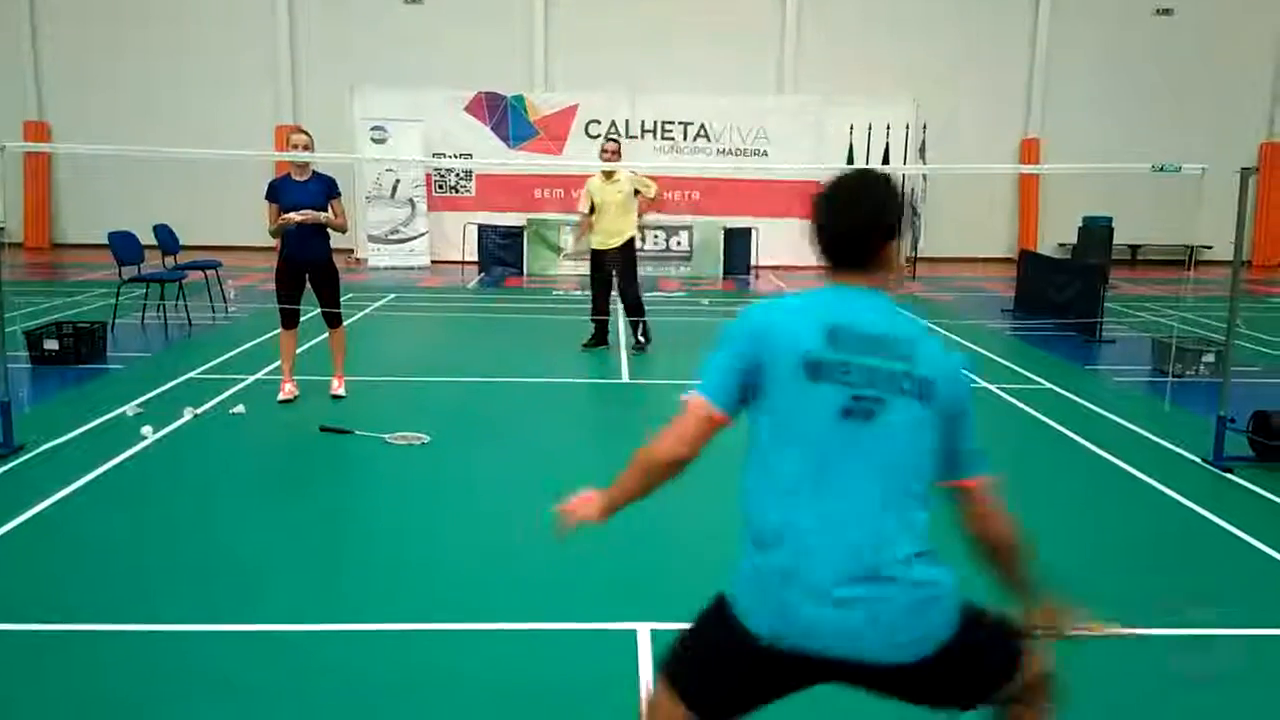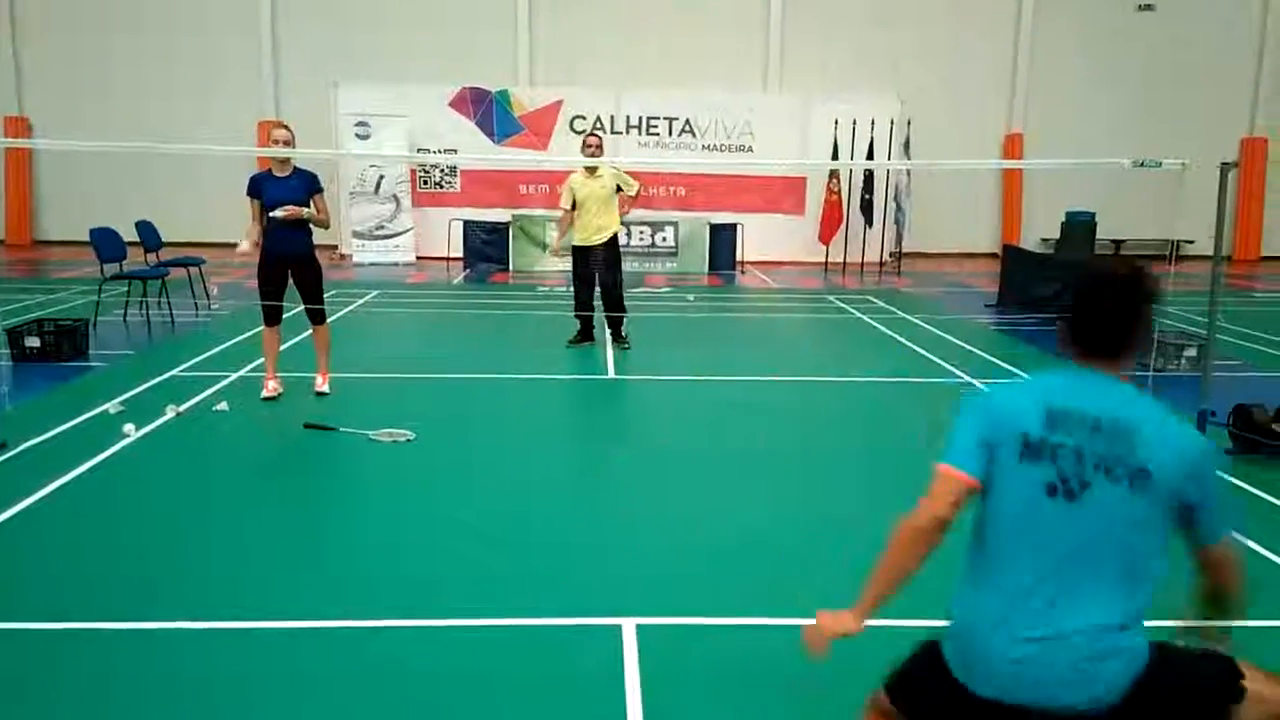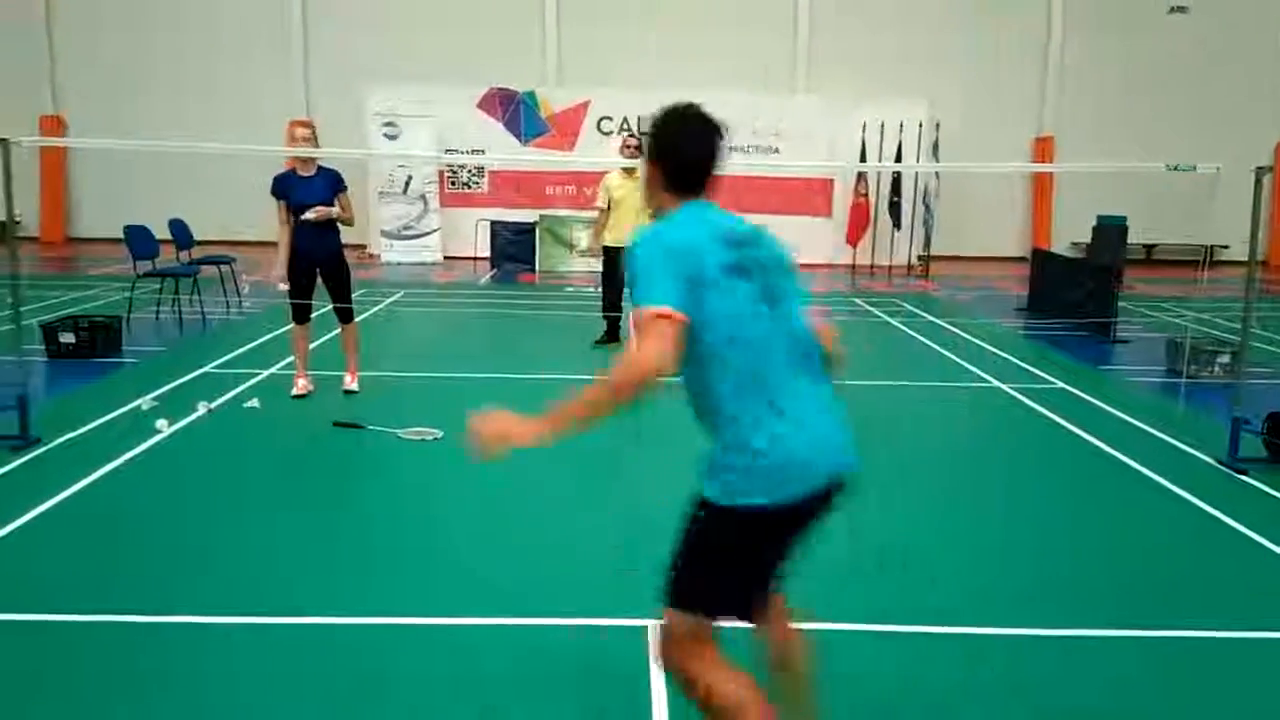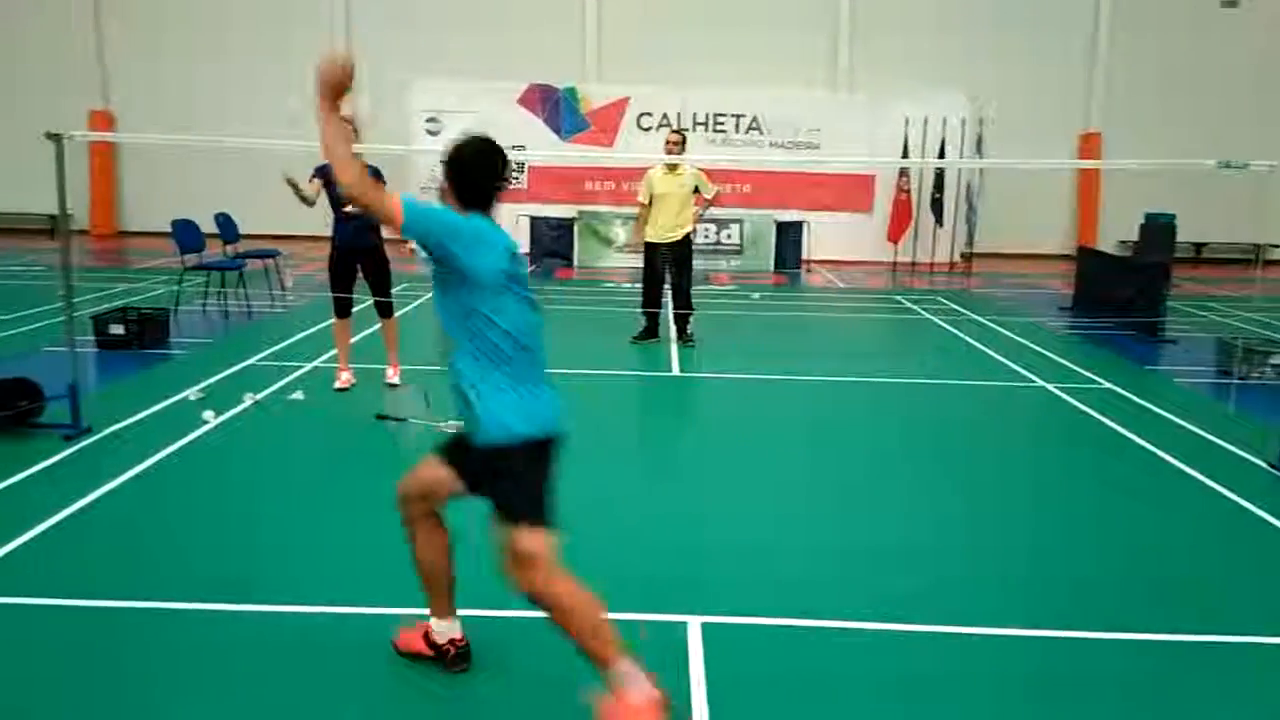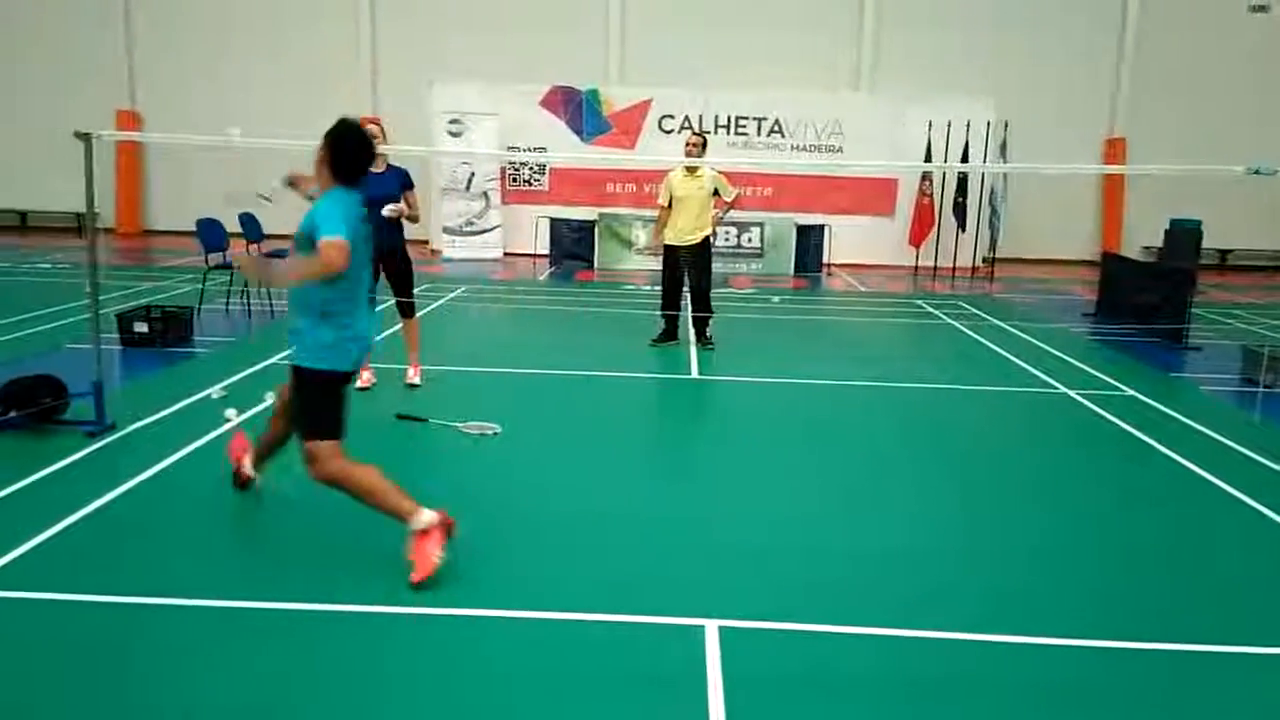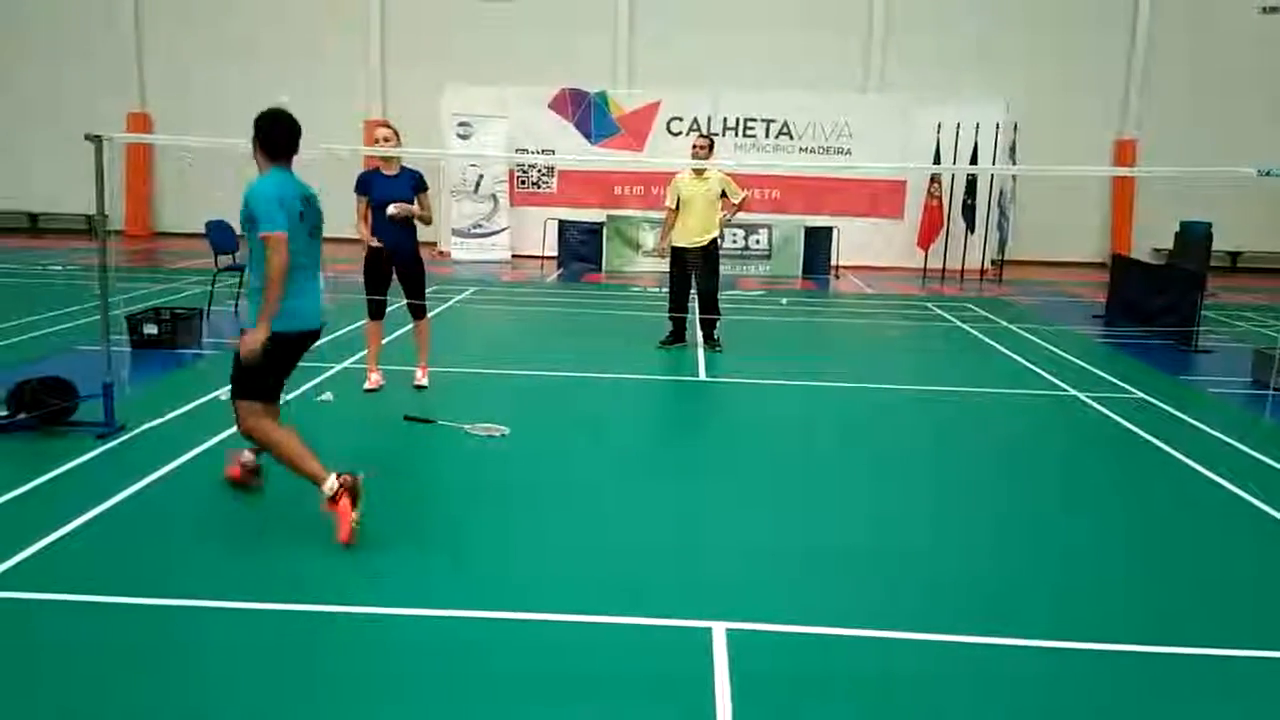
dt=0.4s
person 1, frame 1
left shoulder: (761, 324)
right shoulder: (938, 362)
left elbow: (674, 447)
right elbow: (988, 522)
left wrist: (603, 504)
right wrist: (1034, 601)
left hip: (780, 608)
right hip: (909, 617)
person 1, frame 2
left shoulder: (997, 405)
right shoulder: (1182, 446)
left elbow: (933, 516)
right elbow: (1221, 570)
left wrist: (857, 611)
right wrist: (1211, 618)
left hip: (985, 660)
right hip: (1103, 673)
person 1, frame 3
left shoulder: (662, 243)
right shoulder: (759, 240)
left elbow: (652, 359)
right elbow: (825, 344)
left wrist: (538, 428)
left hip: (761, 468)
right hip: (828, 451)
left knee: (686, 647)
right knee: (754, 593)
person 1, frame 4
left shoulder: (458, 231)
right shoulder: (492, 243)
left elbow: (362, 192)
left wrist: (327, 106)
left hip: (513, 429)
right hip: (495, 427)
left knee: (535, 569)
right knee: (415, 493)
right ankle: (445, 633)
person 1, frame 5
left shoulder: (332, 210)
right shoulder: (349, 199)
left elbow: (335, 261)
left wrist: (272, 271)
right wrist: (309, 186)
left hip: (325, 350)
right hip: (326, 343)
left knee: (326, 461)
right knee: (287, 402)
left ankle: (424, 521)
right ankle: (252, 463)
person 1, frame 6
left shoulder: (262, 189)
right shoulder: (304, 192)
left elbow: (278, 257)
left wrist: (262, 325)
left hip: (280, 321)
right hip: (308, 316)
left knee: (254, 418)
right knee: (259, 396)
left ankle: (334, 486)
right ankle: (250, 462)
person 2, frame 1
left shoulder: (327, 183)
right shoulder: (277, 186)
left elbow: (343, 225)
right elbow: (273, 231)
left wrist: (320, 217)
right wrist: (282, 224)
left hip: (321, 261)
right hip: (289, 262)
left knee: (333, 319)
right knee: (288, 321)
left ankle: (338, 377)
right ankle: (287, 381)
person 2, frame 2
left shoulder: (308, 178)
right shoulder: (258, 181)
left elbow: (325, 221)
right elbow: (257, 225)
left wrist: (303, 213)
right wrist: (250, 241)
left hip: (303, 256)
right hip: (271, 258)
left knee: (317, 316)
right knee: (271, 319)
left ankle: (322, 374)
right ankle: (271, 378)
person 2, frame 3
left shoulder: (332, 177)
right shoulder: (282, 181)
left elbow: (350, 219)
right elbow: (284, 226)
left wrist: (331, 212)
right wrist: (281, 264)
left hip: (332, 254)
right hip: (300, 257)
left knee: (345, 314)
right knee: (300, 317)
left ankle: (351, 373)
right ankle: (301, 376)
person 2, frame 4
left shoulder: (372, 172)
right shoulder: (325, 171)
right elbow: (310, 199)
right wrist: (295, 187)
left hip: (371, 248)
right hip: (342, 249)
left knee: (385, 308)
right knee: (342, 311)
left ankle: (393, 366)
right ankle: (344, 370)
person 2, frame 5
left shoulder: (400, 175)
left elbow: (416, 216)
left wrist: (404, 211)
left hip: (394, 250)
left knee: (407, 309)
left ankle: (414, 366)
right ankle: (364, 370)
person 2, frame 6
left shoulder: (414, 177)
right shoulder: (366, 178)
left elbow: (428, 218)
right elbow: (361, 220)
left wrist: (413, 211)
right wrist: (367, 237)
left hip: (408, 252)
right hip: (378, 253)
left knee: (418, 310)
right knee: (375, 312)
left ankle: (422, 368)
right ankle: (373, 371)
person 3, frame 1
left shoulder: (630, 178)
right shoulder: (591, 183)
left elbow: (653, 190)
right elbow: (585, 216)
left wrist: (641, 211)
left hip: (624, 244)
right hip: (599, 246)
left knee: (630, 293)
right knee: (599, 294)
left ankle: (642, 335)
right ankle: (600, 336)
person 3, frame 2
left shoulder: (613, 175)
right shoulder: (573, 179)
left elbow: (635, 187)
right elbow: (567, 213)
left wrist: (626, 208)
right wrist: (558, 238)
left hip: (607, 241)
right hip: (581, 243)
left knee: (612, 289)
right knee: (582, 291)
left ankle: (618, 332)
right ankle: (585, 332)
person 3, frame 3
right shoulder: (609, 179)
right elbow: (603, 213)
right wrist: (596, 239)
right hip: (612, 244)
right knee: (611, 291)
right ankle: (611, 332)
person 3, frame 4
left shoulder: (693, 174)
right shoulder: (652, 175)
left elbow: (711, 194)
right elbow: (645, 208)
left wrist: (700, 212)
right wrist: (638, 234)
left hip: (680, 239)
right hip: (654, 239)
left knee: (681, 288)
right knee: (651, 288)
left ankle: (683, 330)
right ankle: (650, 329)
person 3, frame 5
left shoulder: (713, 177)
right shoulder: (672, 177)
left elbow: (732, 196)
right elbow: (664, 210)
left wrist: (719, 214)
right wrist: (656, 236)
left hip: (700, 242)
right hip: (673, 242)
left knee: (700, 290)
right knee: (670, 290)
left ankle: (703, 333)
right ankle: (670, 331)
person 3, frame 6
left shoulder: (720, 179)
right shoulder: (679, 179)
left elbow: (740, 198)
right elbow: (672, 212)
left wrist: (727, 216)
right wrist: (664, 239)
left hip: (707, 244)
right hip: (681, 244)
left knee: (708, 293)
right knee: (678, 292)
left ankle: (710, 335)
right ankle: (677, 333)
